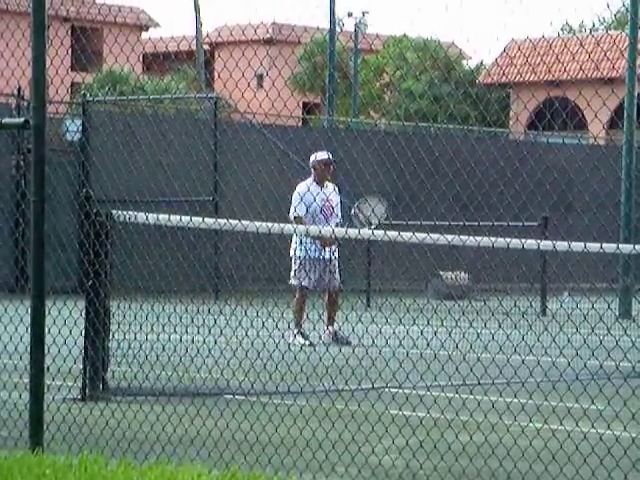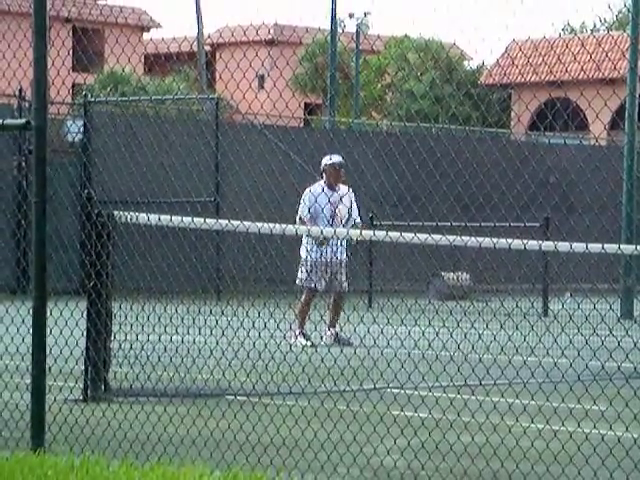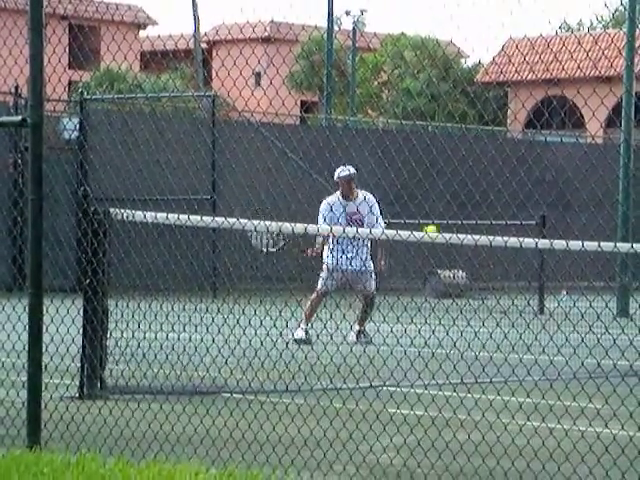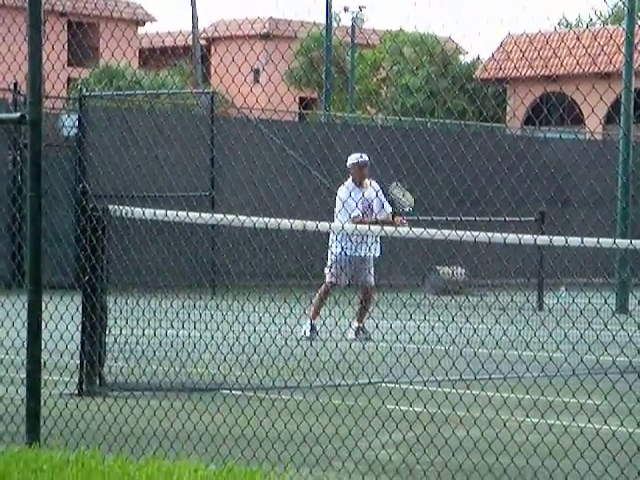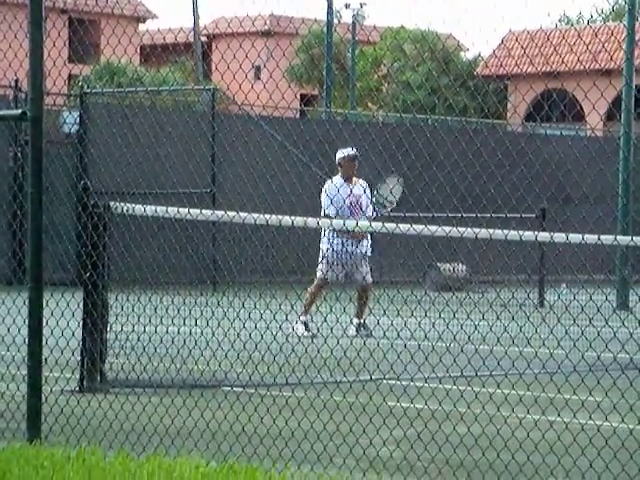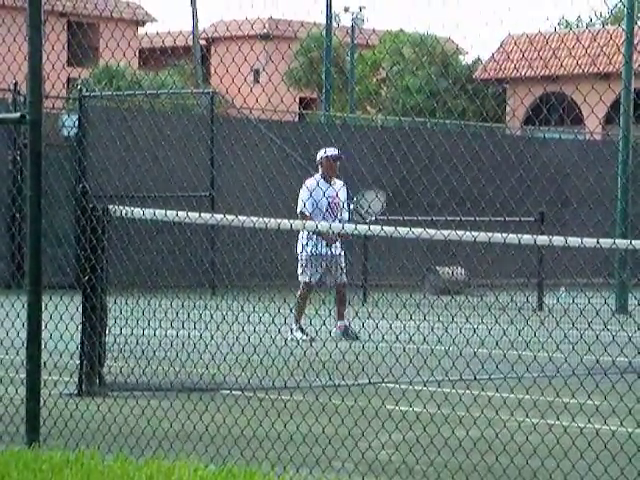
dt=0.4s
person 1, frame 1
left shoulder: (334, 190)
right shoulder: (304, 189)
right elbow: (297, 220)
left wrist: (335, 235)
right wrist: (319, 237)
left hip: (329, 251)
right hip: (307, 250)
left knee: (334, 290)
right knee: (302, 290)
left ankle: (330, 331)
right ankle: (296, 331)
person 1, frame 2
left shoulder: (347, 193)
right shoulder: (313, 192)
left elbow: (354, 222)
right elbow: (302, 220)
right wrist: (315, 236)
left hip: (338, 253)
right hip: (316, 253)
left knee: (339, 293)
right knee: (310, 292)
left ankle: (331, 332)
right ankle: (299, 332)
person 1, frame 3
left shoulder: (368, 200)
right shoulder: (329, 204)
left elbow: (378, 229)
left wrist: (381, 255)
right wrist: (318, 248)
left hip: (362, 258)
right hip: (337, 258)
left knee: (370, 295)
right knee: (322, 291)
left ankle: (358, 330)
right ankle: (303, 327)
person 1, frame 4
left shoulder: (374, 187)
right shoulder: (345, 191)
left elbow: (386, 213)
right elbow: (356, 220)
left wrist: (395, 220)
right wrist: (381, 220)
left hip: (366, 248)
right hip: (343, 246)
left knee: (368, 288)
right knee: (330, 284)
left ankle: (357, 327)
right ankle: (311, 322)
person 1, frame 5
left shoulder: (363, 186)
right shoulder: (332, 186)
left elbow: (368, 216)
right elbow: (327, 218)
left wrist: (365, 229)
right wrist: (351, 233)
left hip: (359, 246)
right hip: (335, 245)
left knee: (365, 285)
right knee: (322, 281)
left ankle: (358, 323)
right ankle: (302, 320)
person 1, frame 6
left shoulder: (341, 187)
right shoulder: (311, 185)
right elbow: (303, 215)
left wrist: (341, 233)
right wrist: (323, 235)
left hip: (334, 247)
right hip: (313, 246)
left knee: (341, 285)
right knee: (307, 286)
left ankle: (341, 325)
right ankle: (296, 326)
